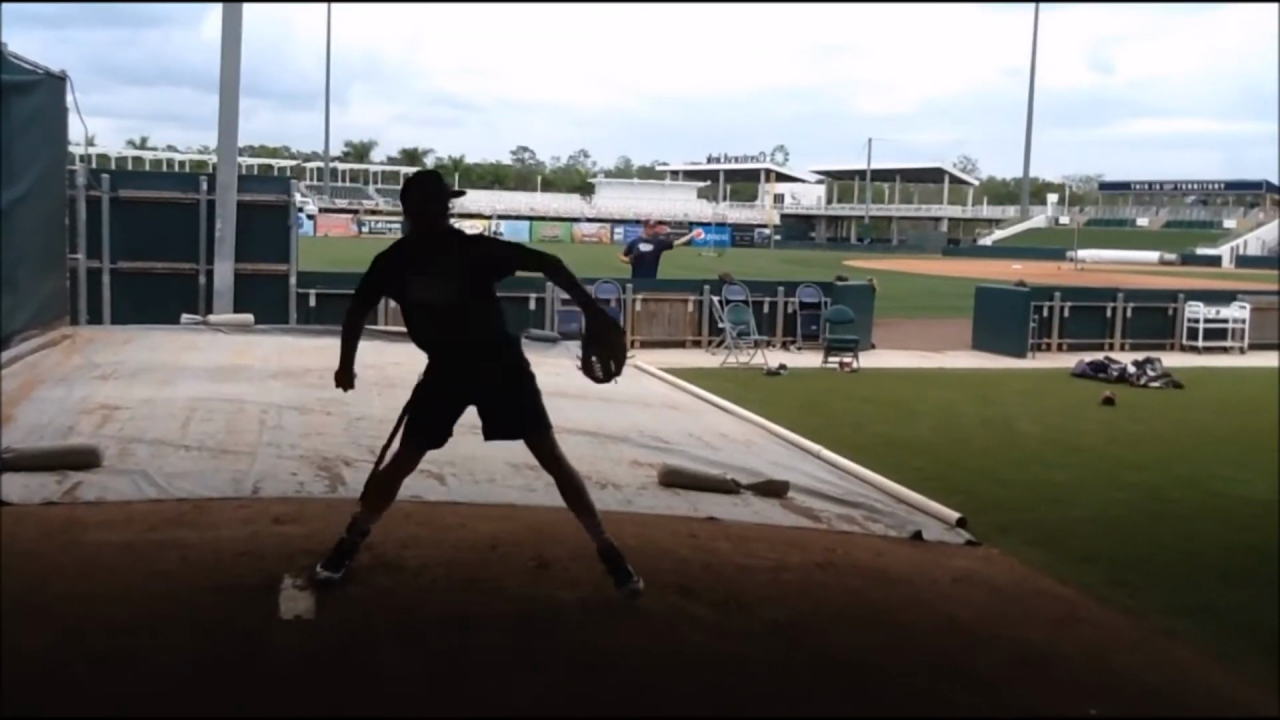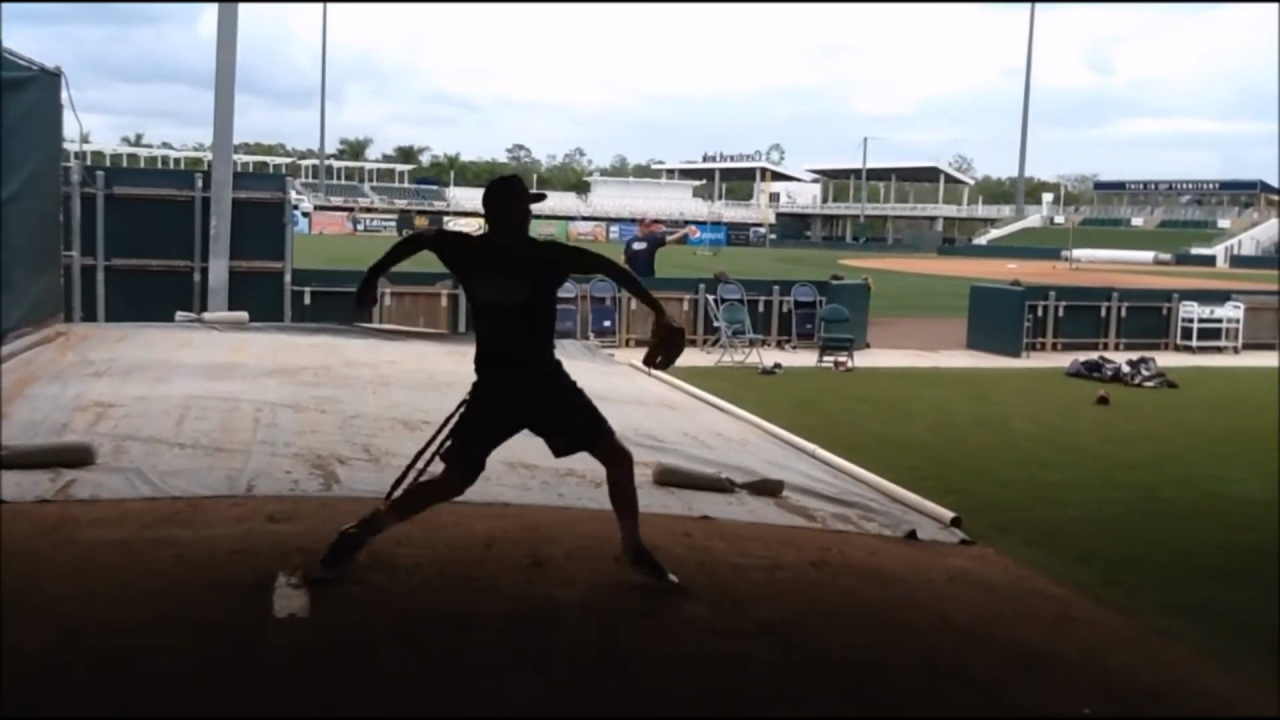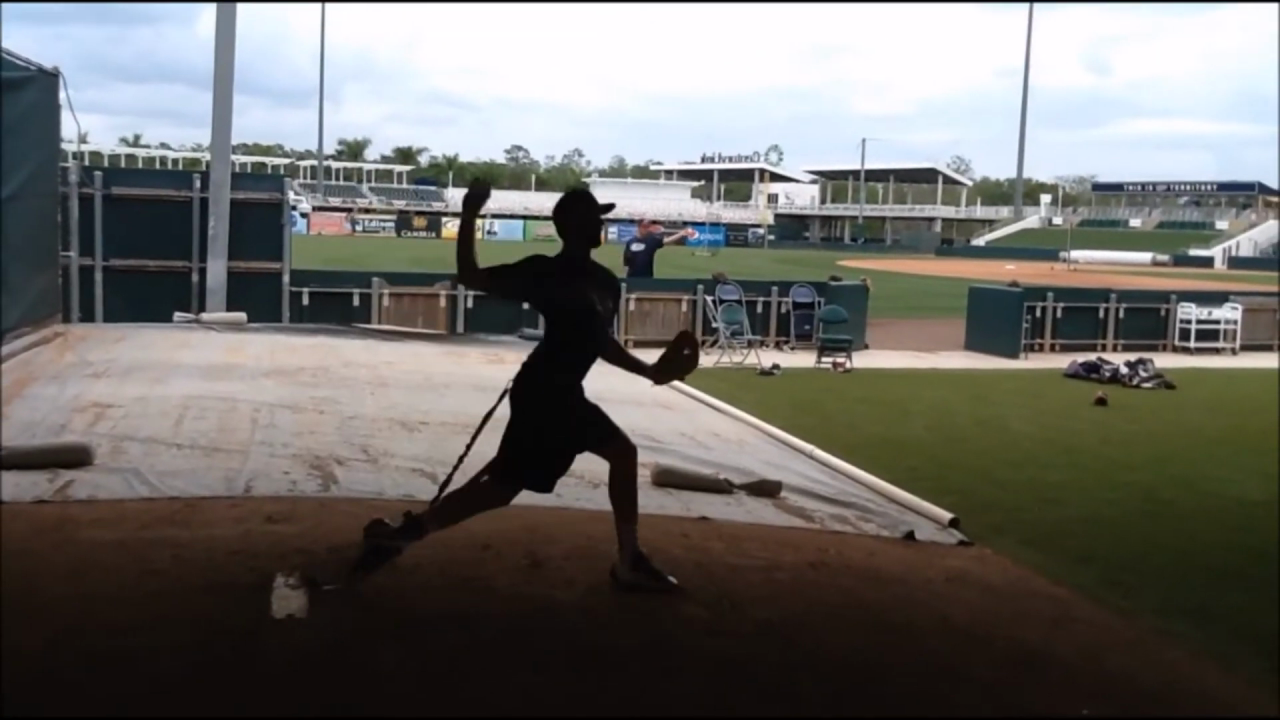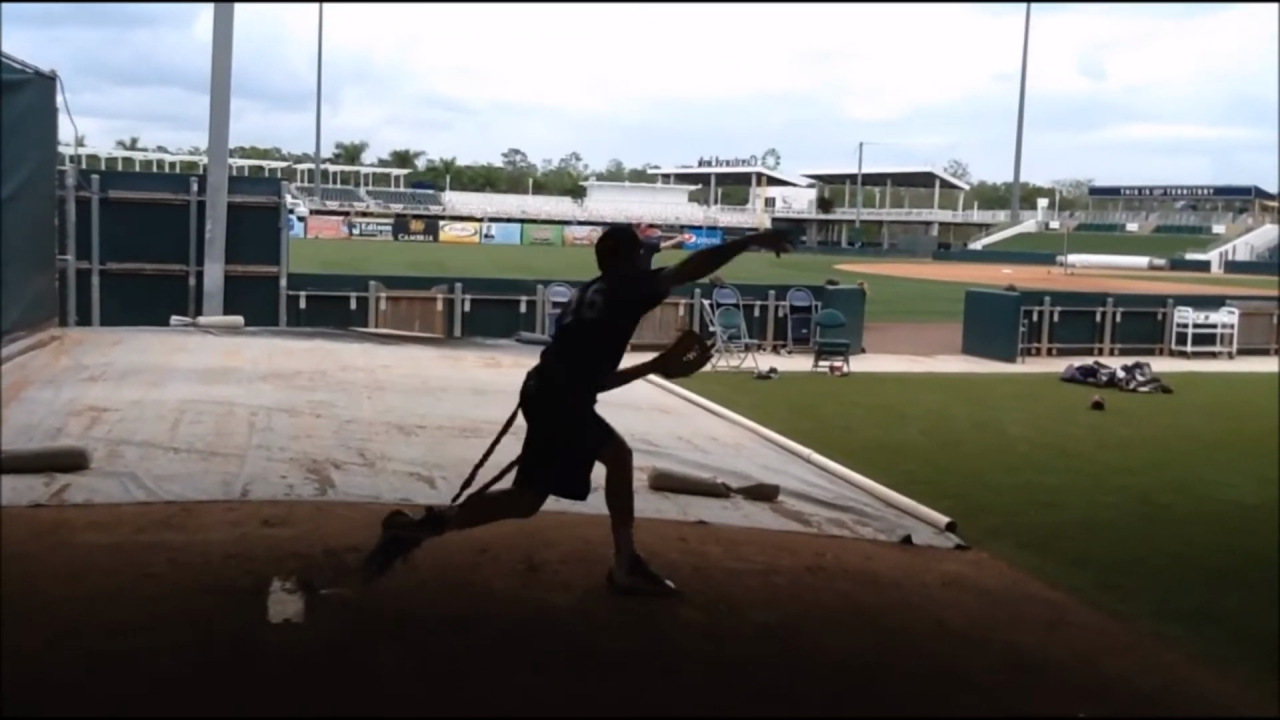
dt=0.1s
person 1, frame 1
left shoulder: (475, 249)
right shoulder: (392, 263)
left elbow: (547, 263)
right elbow: (358, 310)
left wrist: (595, 312)
right wrist: (346, 361)
left hip: (499, 362)
right hip: (445, 369)
left knee: (551, 457)
right knee: (404, 459)
left ankle: (605, 548)
right ankle: (352, 539)
person 1, frame 2
left shoulder: (548, 256)
right shoulder: (473, 252)
left elbow: (609, 265)
right elbow: (422, 238)
left wrist: (655, 306)
right wrist: (373, 276)
left hip: (545, 380)
right hip: (497, 383)
left knee: (618, 459)
right knee: (457, 478)
left ankle: (634, 552)
right ankle: (358, 535)
person 1, frame 3
left shoulder: (603, 281)
right shoulder: (544, 270)
left elbow: (600, 342)
right elbow: (470, 277)
left wrist: (649, 371)
right wrist: (469, 214)
left hip: (563, 390)
right hip: (543, 393)
left knee: (623, 454)
right knee: (500, 488)
left ankle: (630, 560)
right ankle: (400, 533)
person 1, frame 4
left shoulder: (593, 296)
right shoulder: (625, 293)
right elbow: (688, 270)
left wrist: (651, 366)
right wrist: (751, 242)
left hip: (560, 395)
right hip: (558, 400)
left knee: (618, 457)
right knee: (527, 498)
left ankle: (626, 565)
right ankle: (413, 530)
